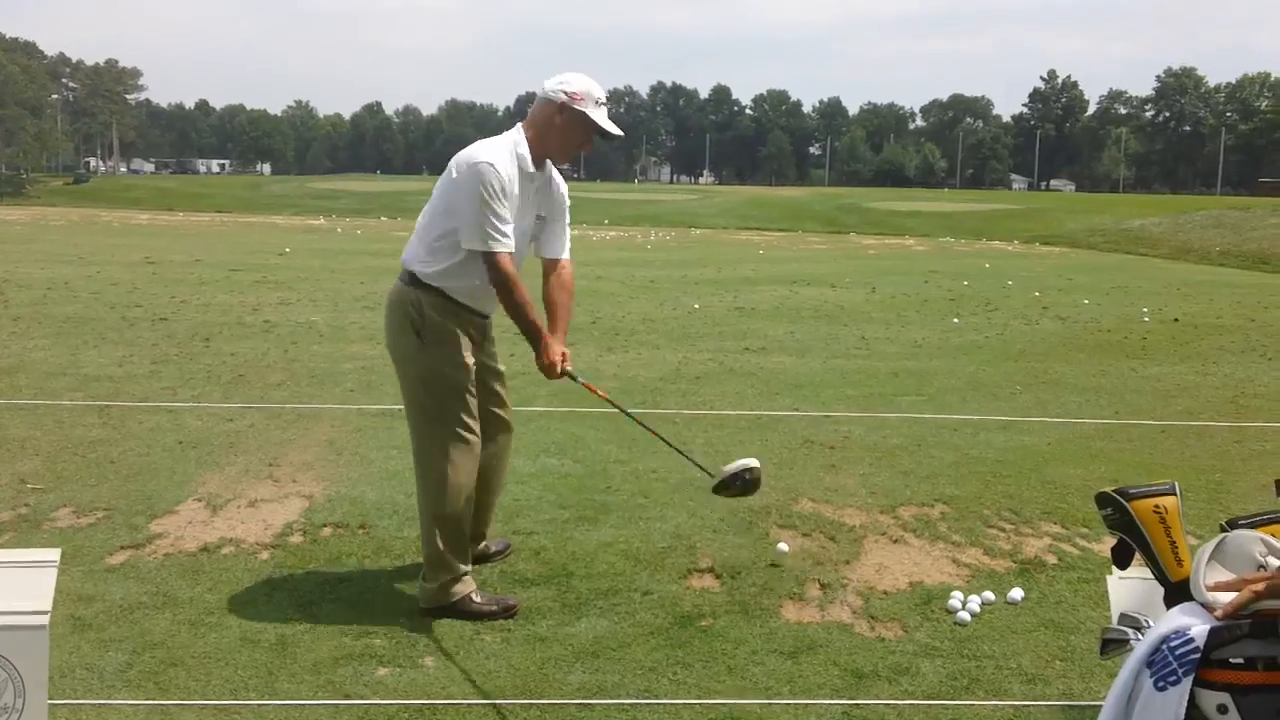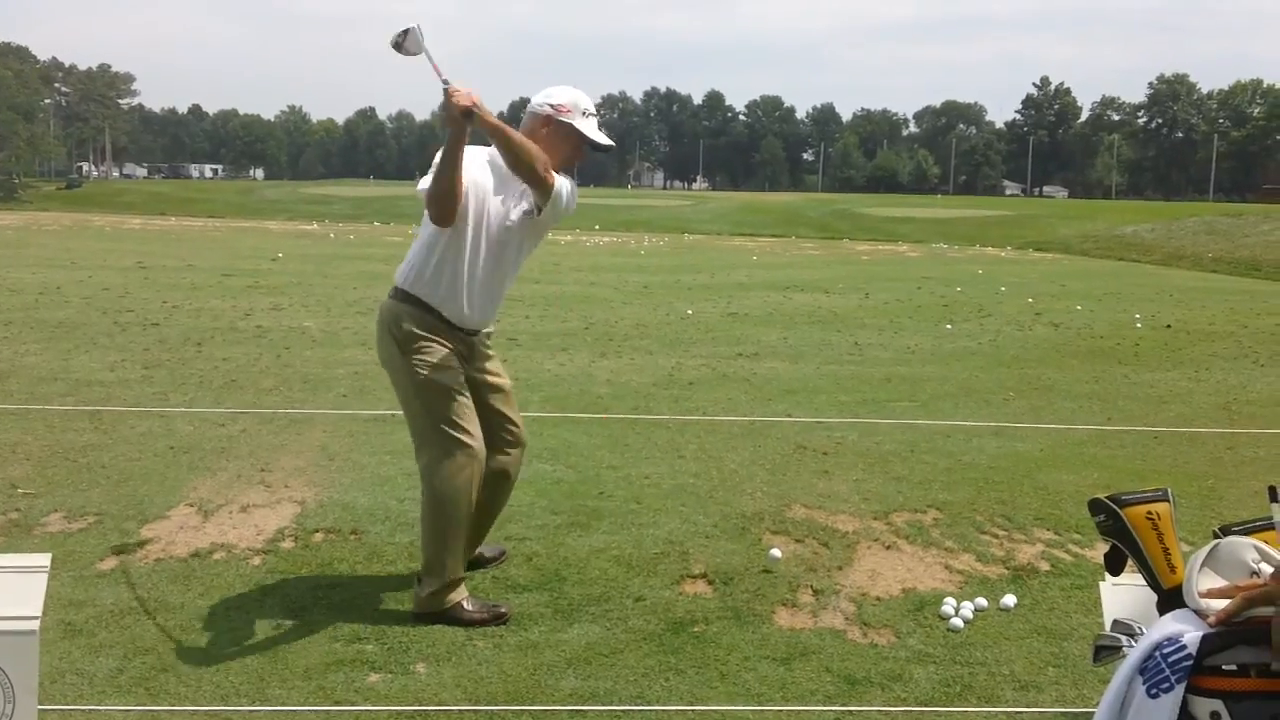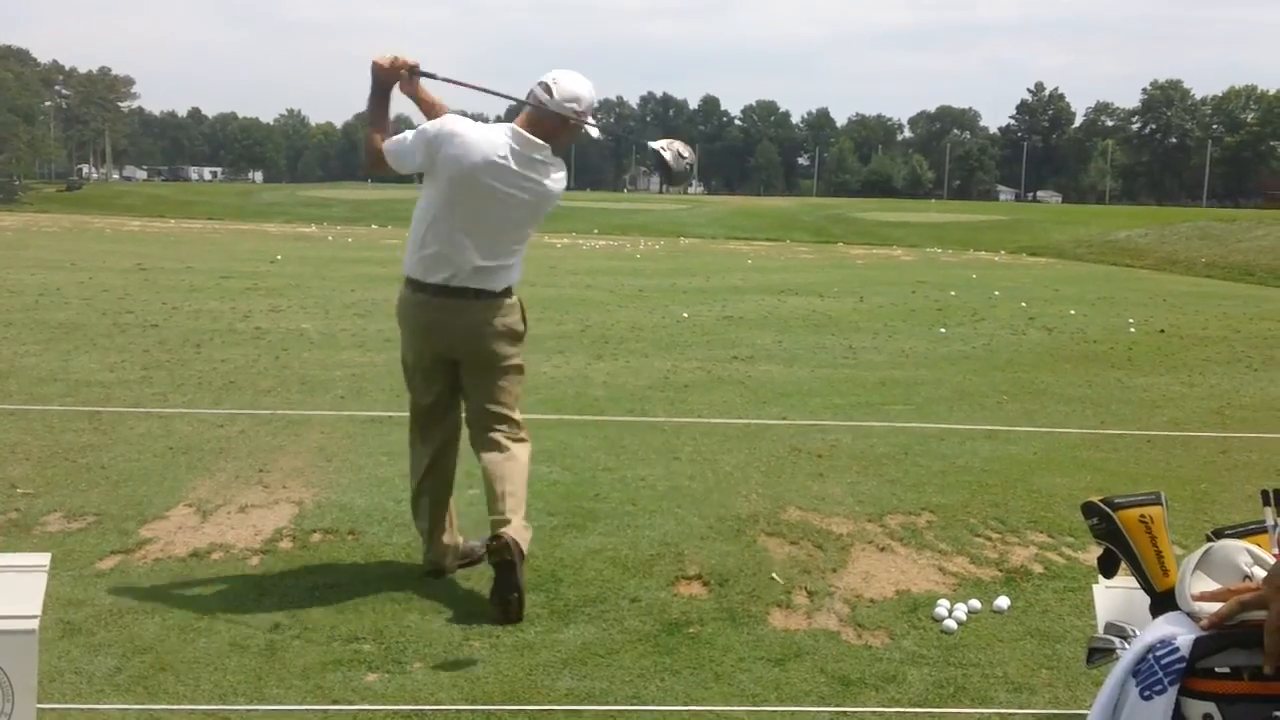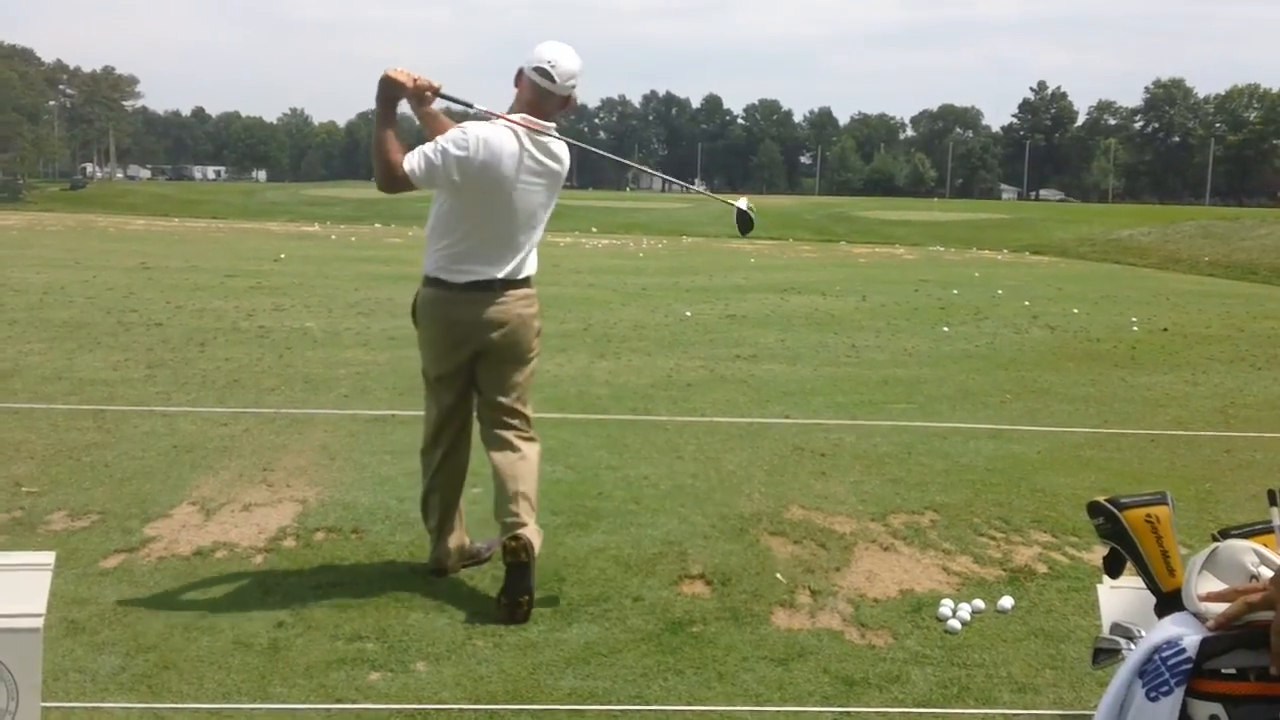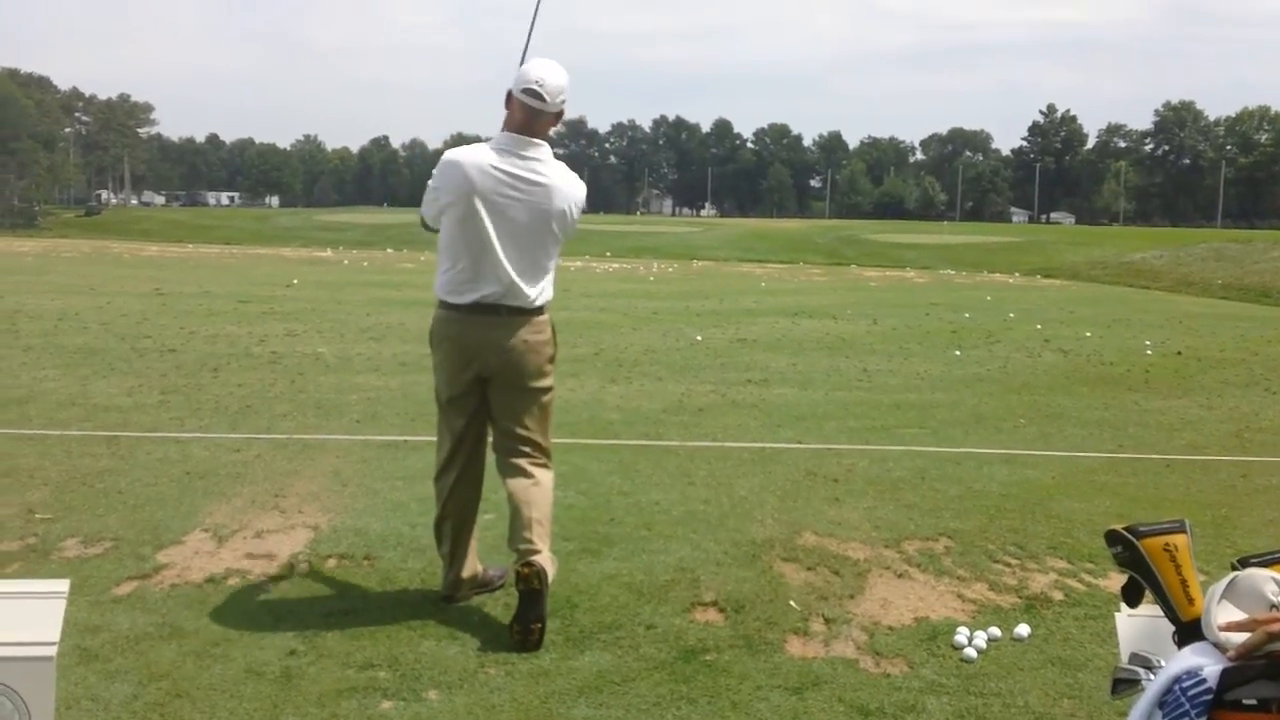
dt=0.5s
person 1, frame 1
left shoulder: (554, 187)
right shoulder: (483, 162)
left elbow: (559, 264)
right elbow: (495, 266)
left wrist: (558, 338)
right wrist: (537, 339)
left hip: (471, 317)
right hip: (428, 311)
left knee: (493, 429)
right knee: (452, 444)
left ankle: (466, 541)
right ankle: (446, 585)
person 1, frame 2
left shoulder: (557, 193)
right shoulder: (470, 166)
left elbow: (534, 171)
right elbow: (442, 213)
left wrist: (486, 120)
right wrist: (458, 131)
left hip: (470, 336)
right hip: (417, 326)
left knee: (506, 447)
right knee: (460, 452)
left ankle: (461, 547)
right ankle: (440, 594)
person 1, frame 3
left shoulder: (455, 139)
right shoulder: (553, 178)
left elbow: (376, 154)
left wrist: (382, 88)
right wrist: (414, 87)
left hip: (423, 304)
right hip: (490, 315)
left knee: (432, 430)
right knee: (501, 431)
left ankle: (440, 545)
right ankle: (507, 536)
person 1, frame 4
left shoulder: (479, 141)
right shoulder: (558, 156)
left elbow: (391, 177)
left wrist: (388, 104)
right wrist: (425, 107)
left hip: (446, 303)
right hip: (512, 306)
left knee: (445, 429)
right knee: (512, 428)
left ankle: (446, 545)
right ankle: (521, 539)
person 1, frame 5
left shoulder: (457, 164)
right shoulder: (570, 188)
left elbow: (430, 219)
left hip: (457, 326)
right hip: (524, 332)
left knee: (457, 454)
right knee: (526, 455)
left ankle: (459, 572)
right ankle: (533, 565)
